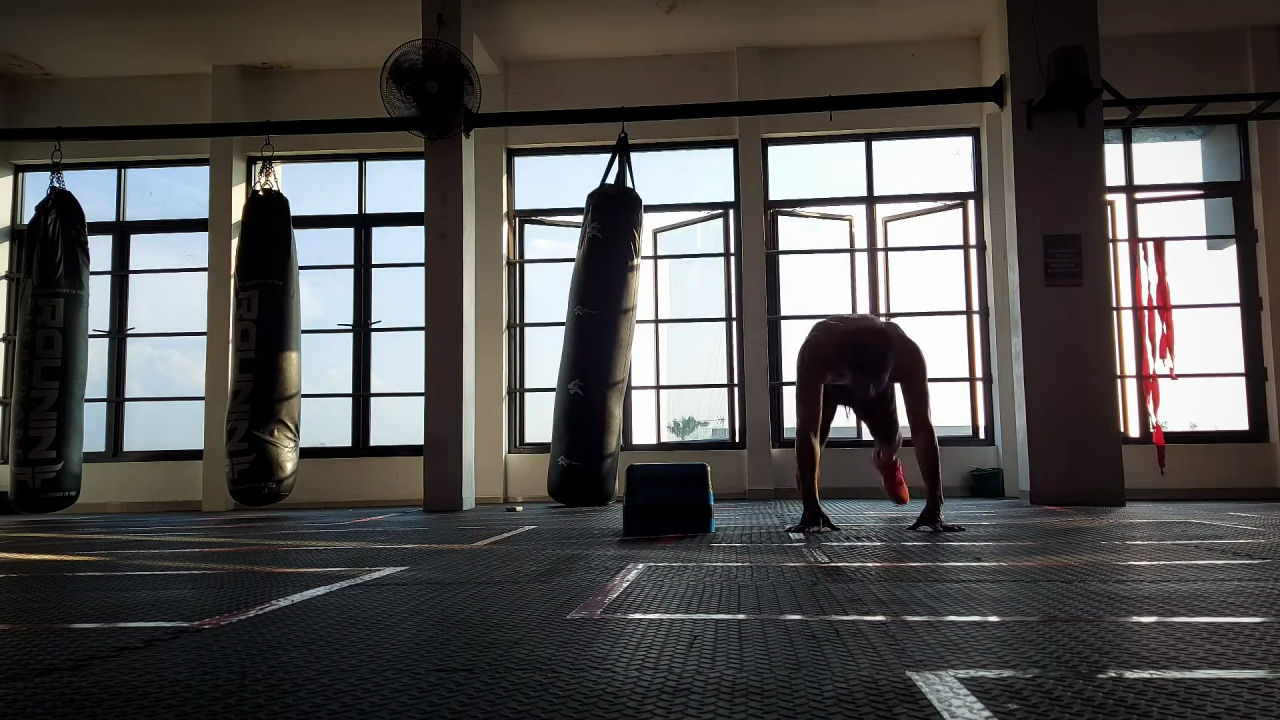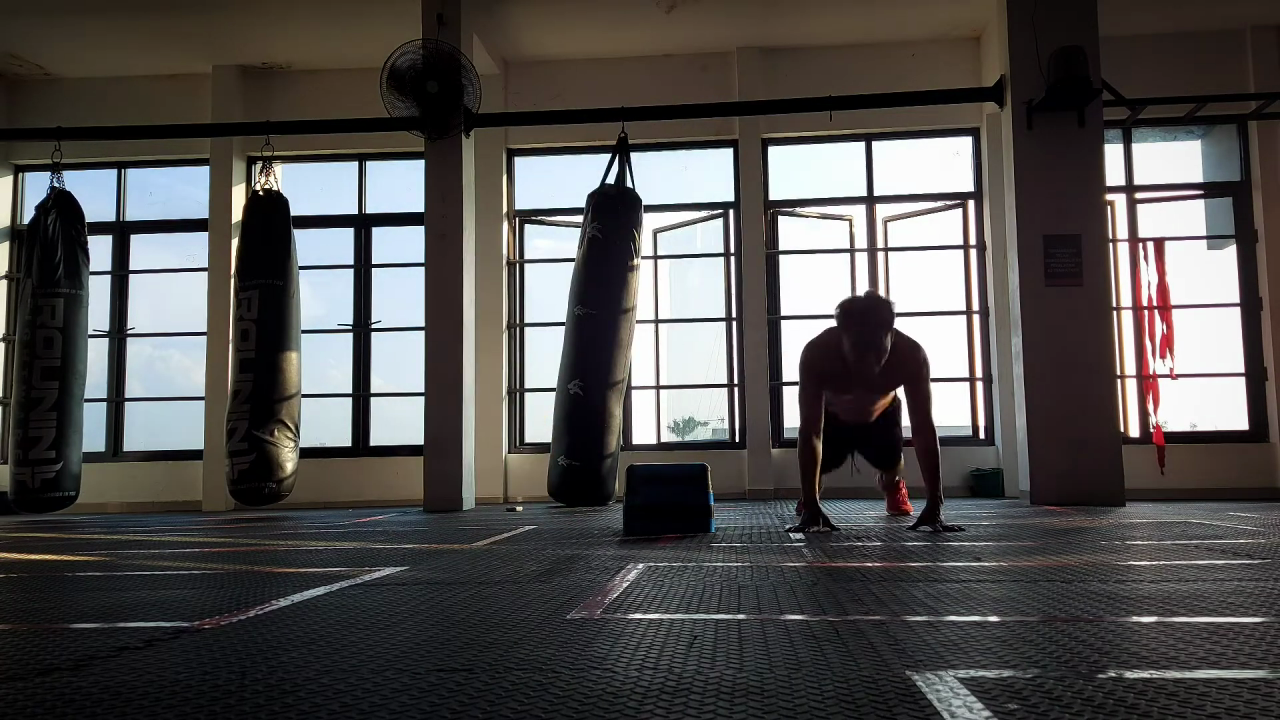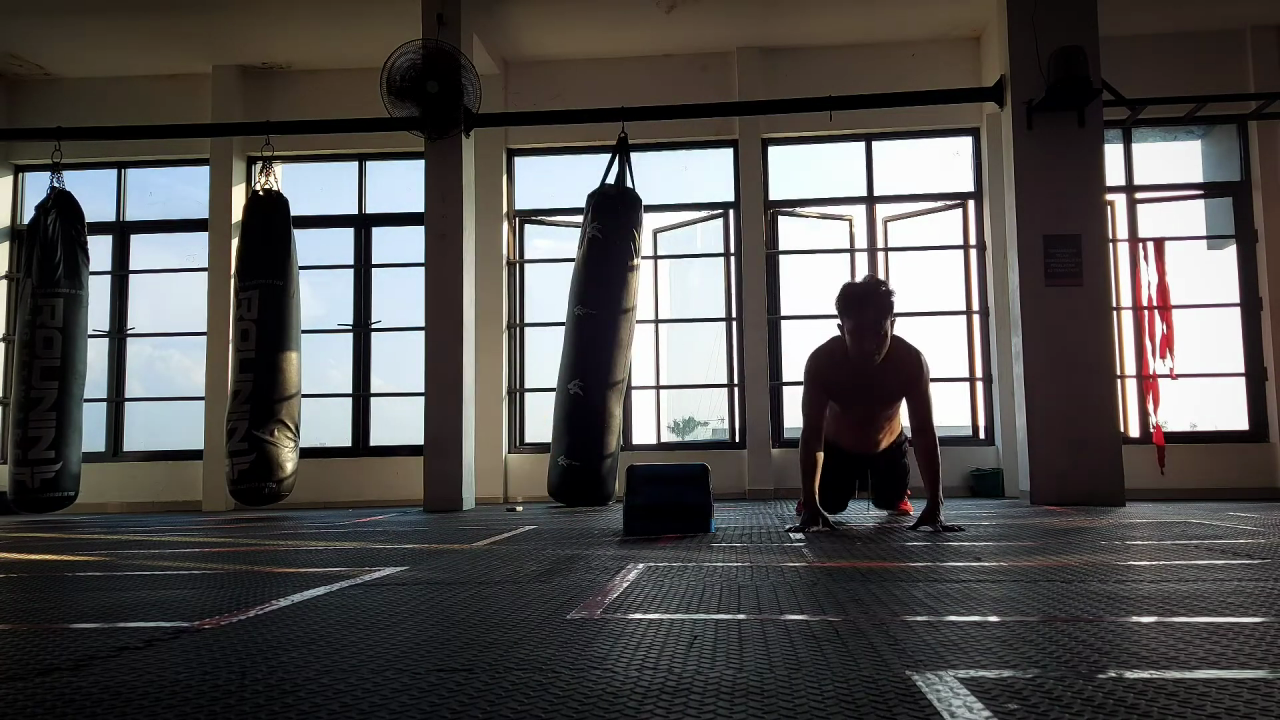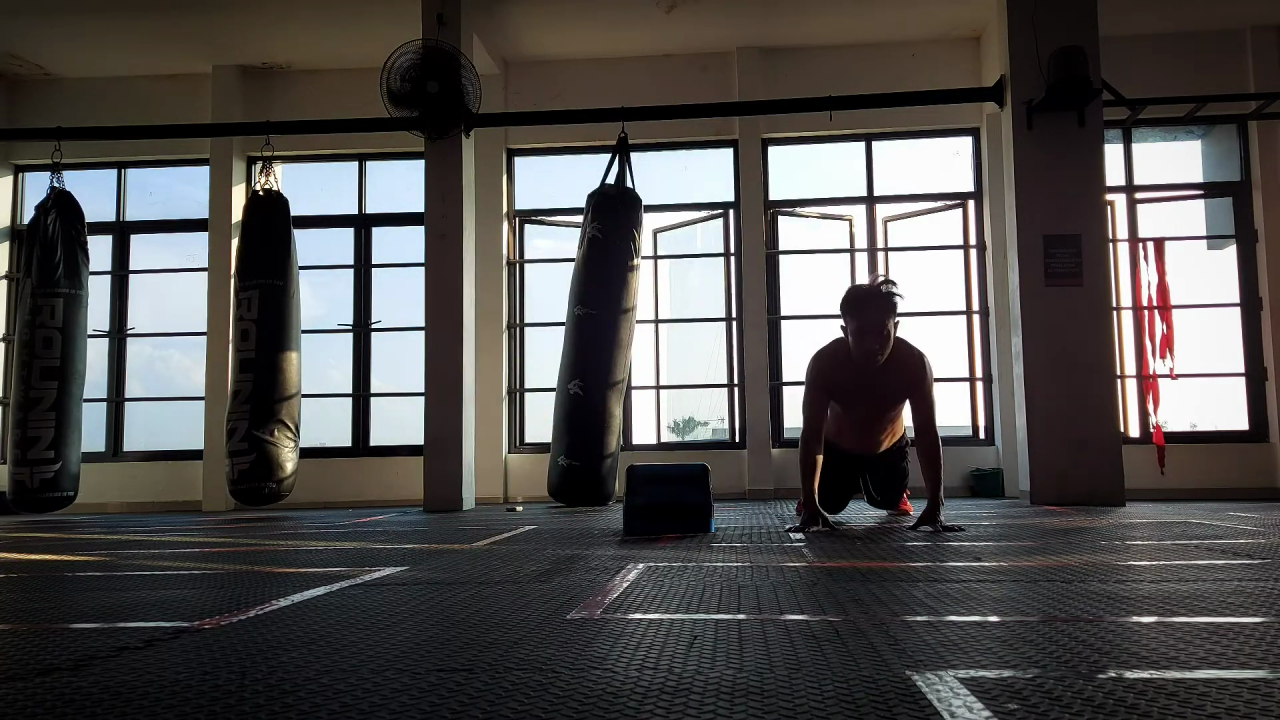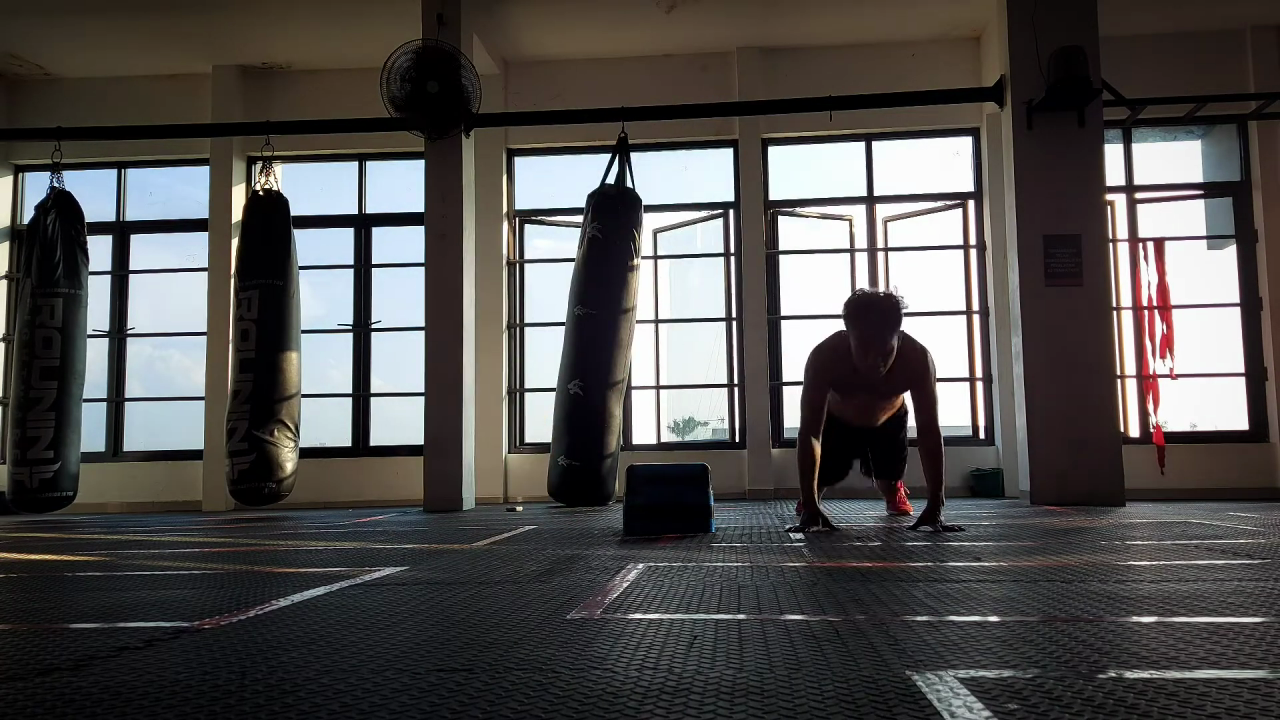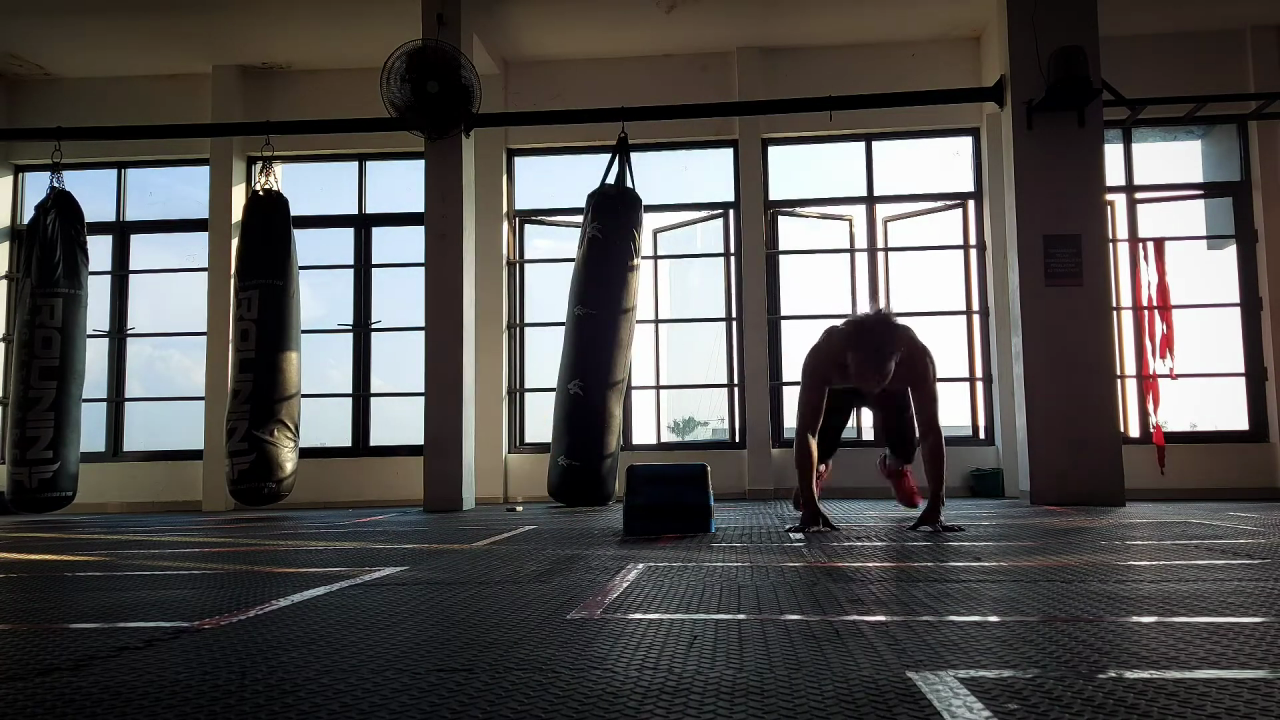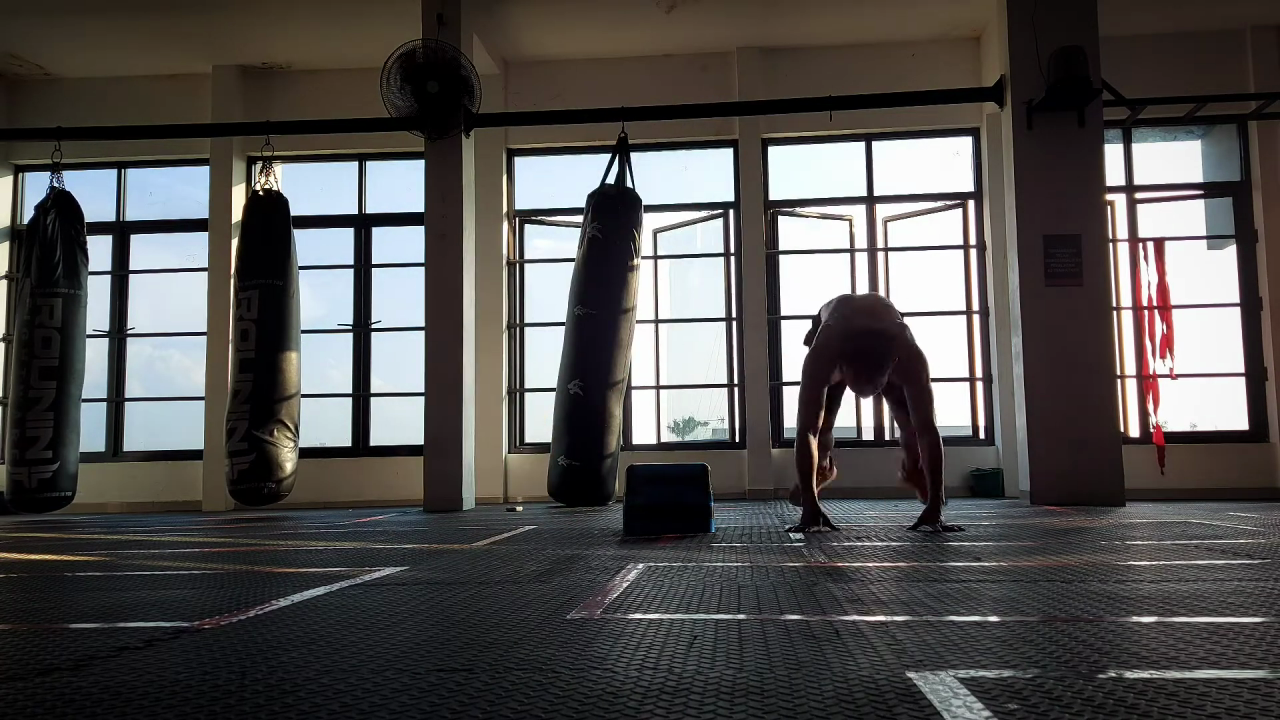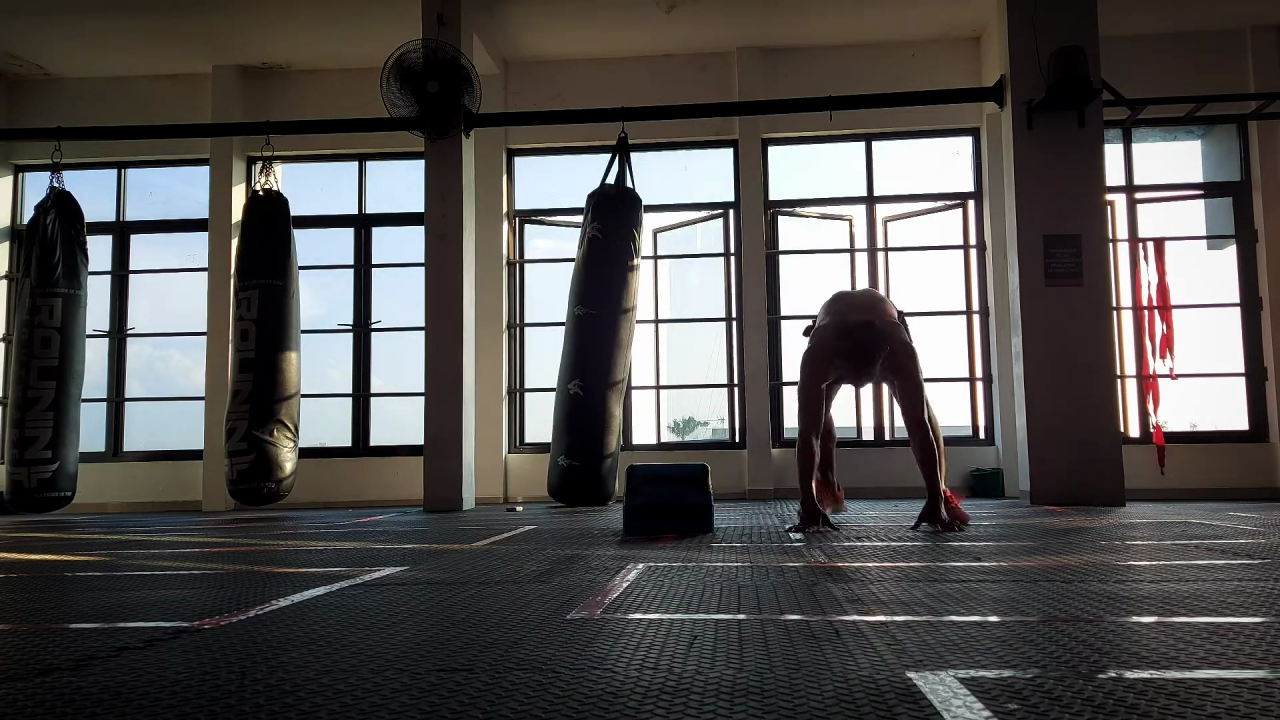
dt=0.1s
person 1, frame 1
left shoulder: (908, 356)
right shoulder: (816, 353)
left elbow: (922, 430)
right elbow: (807, 433)
left wrist: (934, 506)
right wrist: (811, 507)
right hip: (829, 376)
right knee: (814, 439)
left ankle: (887, 459)
person 1, frame 2
left shoulder: (910, 354)
right shoulder: (817, 354)
left elbow: (923, 430)
right elbow: (810, 433)
left wrist: (934, 506)
right wrist: (811, 506)
left hip: (878, 417)
right hip: (834, 419)
left ankle: (891, 484)
person 1, frame 3
left shoulder: (911, 361)
right shoulder: (822, 361)
left elbow: (925, 434)
right elbow: (811, 438)
left wrist: (934, 506)
right wrist: (811, 505)
left ankle: (896, 495)
right ankle: (812, 502)
person 1, frame 4
left shoulder: (914, 363)
right shoulder: (824, 363)
left elbow: (927, 435)
right elbow: (811, 438)
left wrist: (934, 506)
right wrist: (811, 506)
left ankle: (895, 494)
right ankle: (812, 504)
person 1, frame 5
left shoulder: (916, 358)
right shoulder: (825, 357)
left elbow: (930, 432)
right elbow: (809, 434)
left wrist: (935, 506)
right wrist: (809, 506)
left hip: (886, 423)
right hip: (839, 423)
left ankle: (890, 486)
person 1, frame 6
left shoulder: (917, 358)
right shoulder: (823, 357)
left elbow: (930, 431)
right elbow: (806, 431)
left wrist: (935, 506)
right wrist: (809, 507)
right hip: (839, 386)
right knee: (818, 461)
left ankle: (893, 468)
right ankle: (819, 472)
person 1, frame 7
left shoulder: (909, 356)
right shoulder: (822, 356)
left elbow: (926, 427)
right elbow: (807, 430)
left wrist: (935, 505)
right wrist: (809, 506)
left knee: (913, 418)
right knee: (818, 419)
left ankle: (911, 469)
right ankle: (824, 464)
person 1, frame 8
left shoulder: (901, 352)
right shoulder: (818, 354)
left elbow: (920, 423)
right elbow: (808, 430)
left wrist: (935, 501)
right wrist: (809, 505)
left knee: (917, 411)
right knee: (819, 410)
left ankle: (942, 494)
right ankle: (828, 485)
